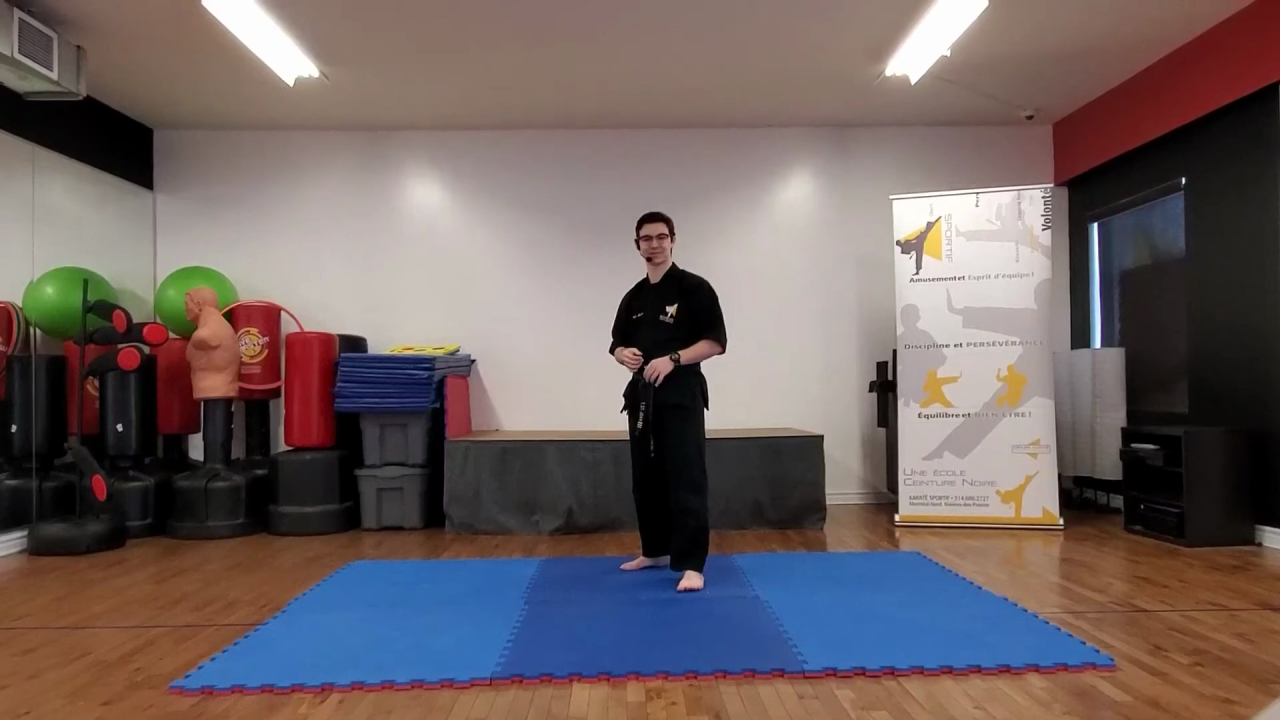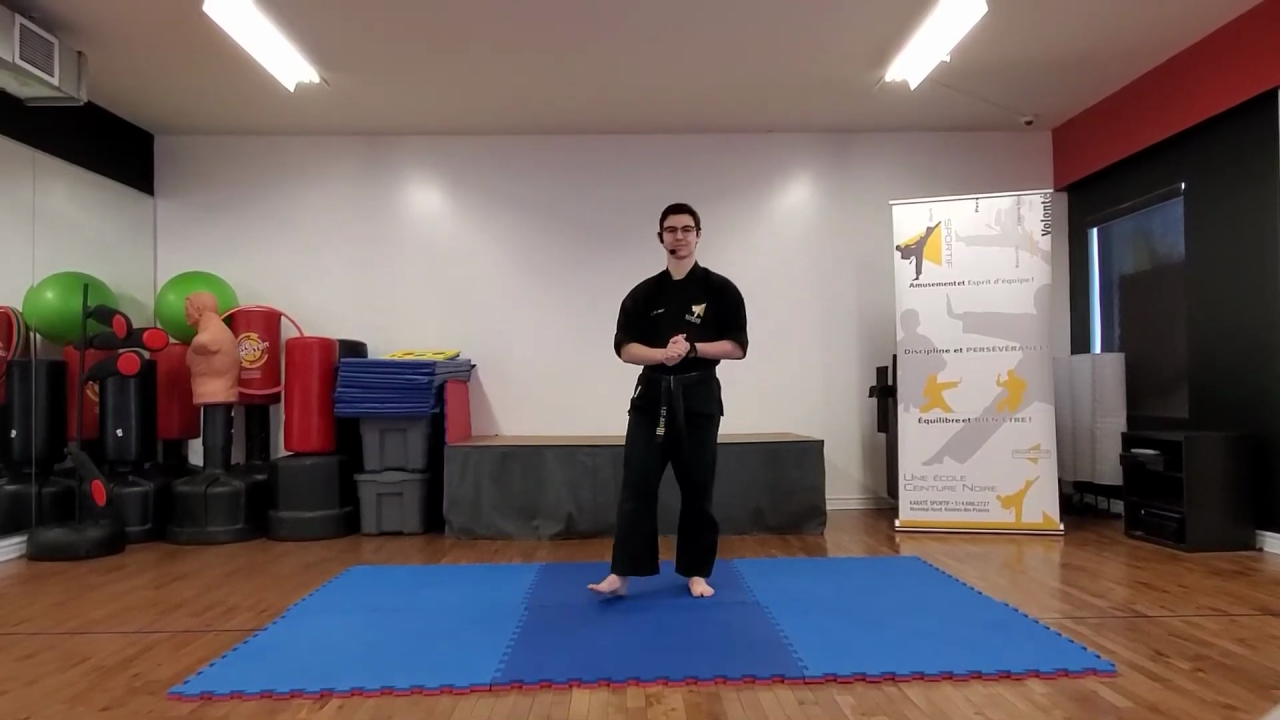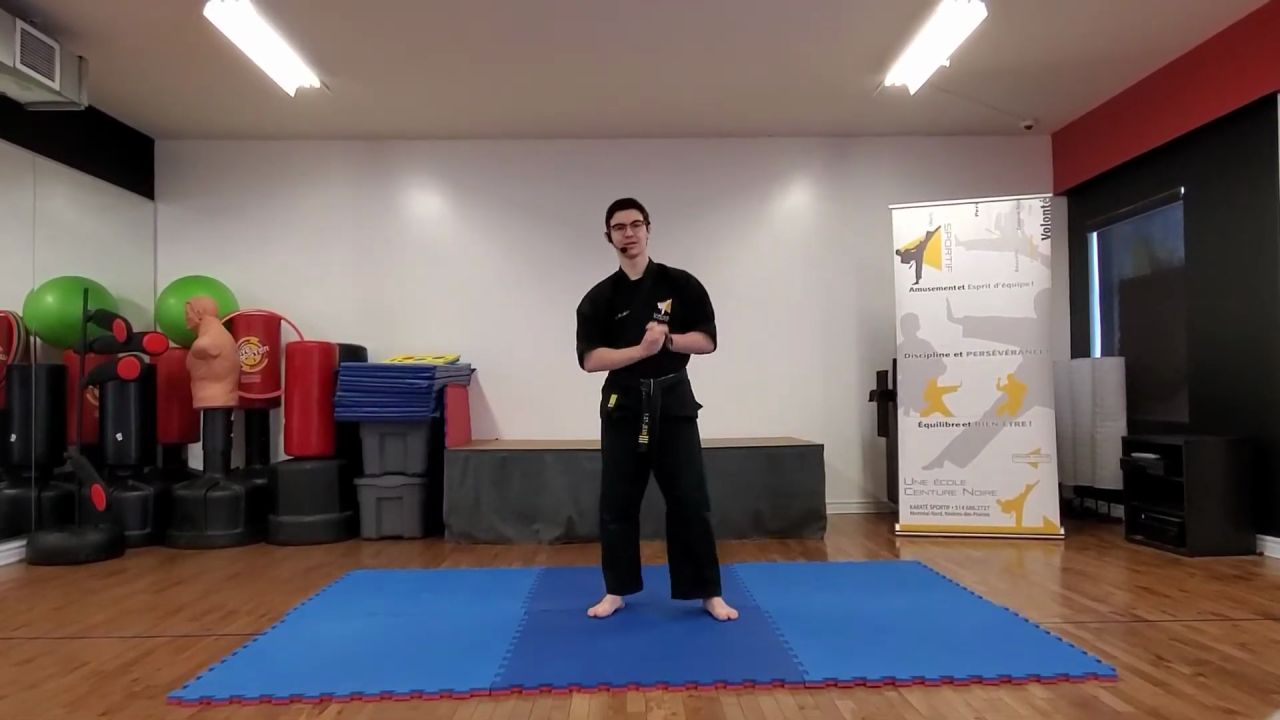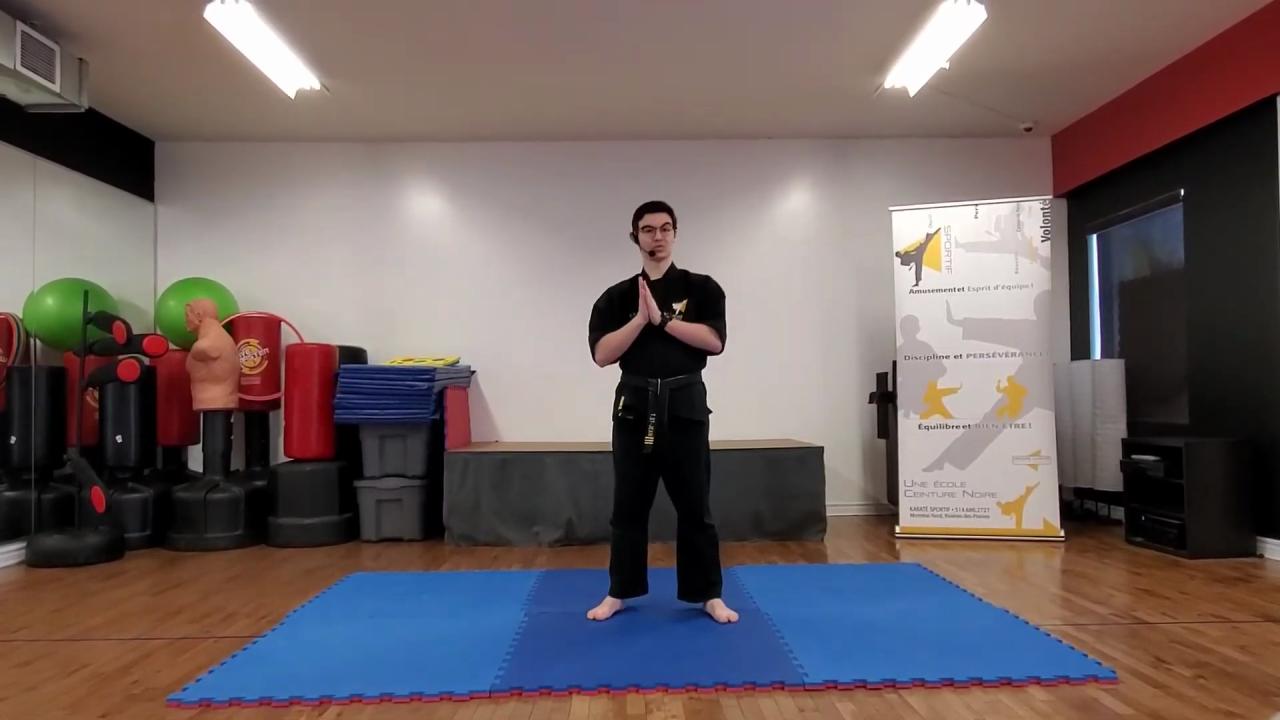
dt=1s
person 1, frame 1
left shoulder: (694, 288)
right shoulder: (633, 297)
left elbow: (716, 343)
right elbow: (620, 343)
left wrist: (672, 359)
right wrist: (624, 355)
left hip: (681, 394)
right hip: (643, 394)
left knee: (686, 478)
right knee: (646, 478)
left ankle: (691, 564)
right ankle: (656, 550)
person 1, frame 2
left shoulder: (720, 290)
right shoulder: (644, 294)
left elbow: (737, 347)
right elbow: (625, 348)
left wrist: (690, 349)
right wrist: (663, 353)
left hip: (698, 397)
right hip: (652, 395)
left knee: (697, 489)
right knee: (637, 485)
left ankle: (696, 571)
right ankle: (622, 572)
person 1, frame 3
left shoulder: (680, 284)
right shoulder: (599, 298)
left elbow: (707, 340)
right elbow: (590, 359)
left wrist: (667, 340)
right wrist: (640, 349)
left hip: (673, 401)
right hip: (623, 405)
left knee: (690, 500)
right knee: (617, 503)
left ankle: (709, 592)
right ankle: (617, 590)
person 1, frame 4
left shoulder: (701, 288)
right shoulder: (617, 297)
left elbow: (714, 341)
right elbow: (602, 354)
left wrist: (661, 318)
right wrist: (640, 318)
left hip: (685, 402)
right hip: (635, 404)
left knee: (694, 504)
right knee: (629, 504)
left ankle: (708, 593)
right ankle: (620, 592)
